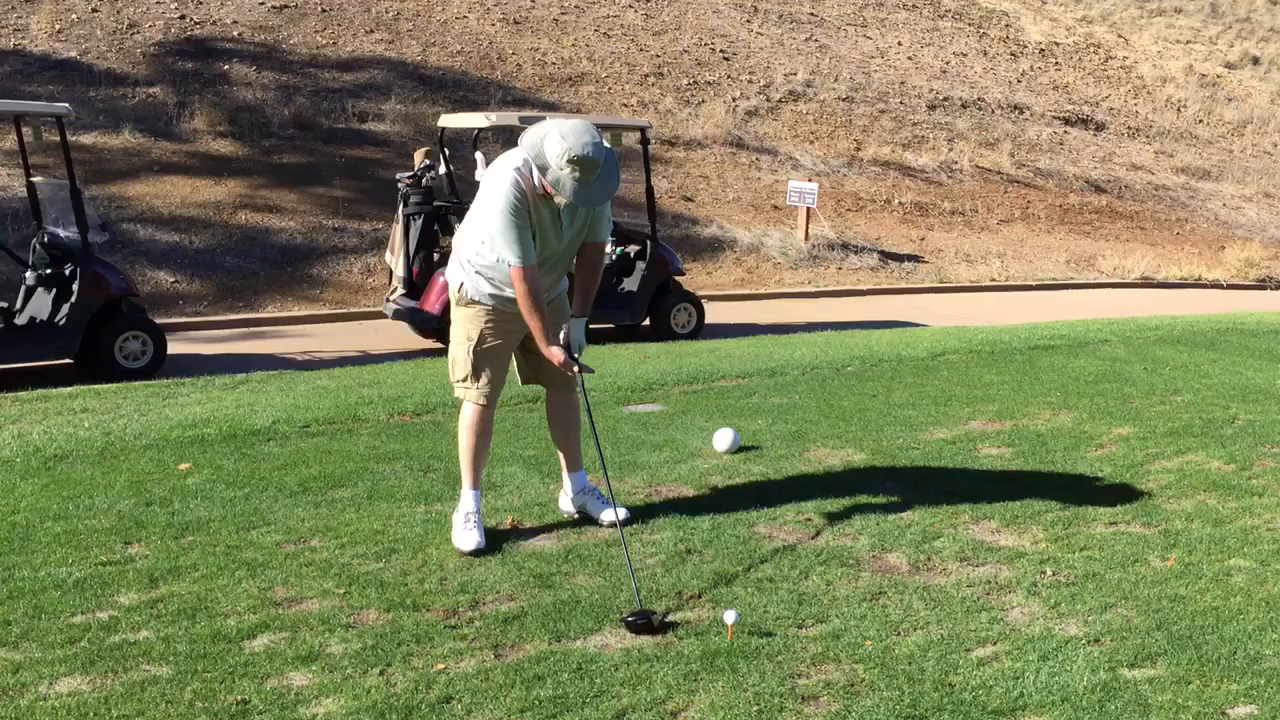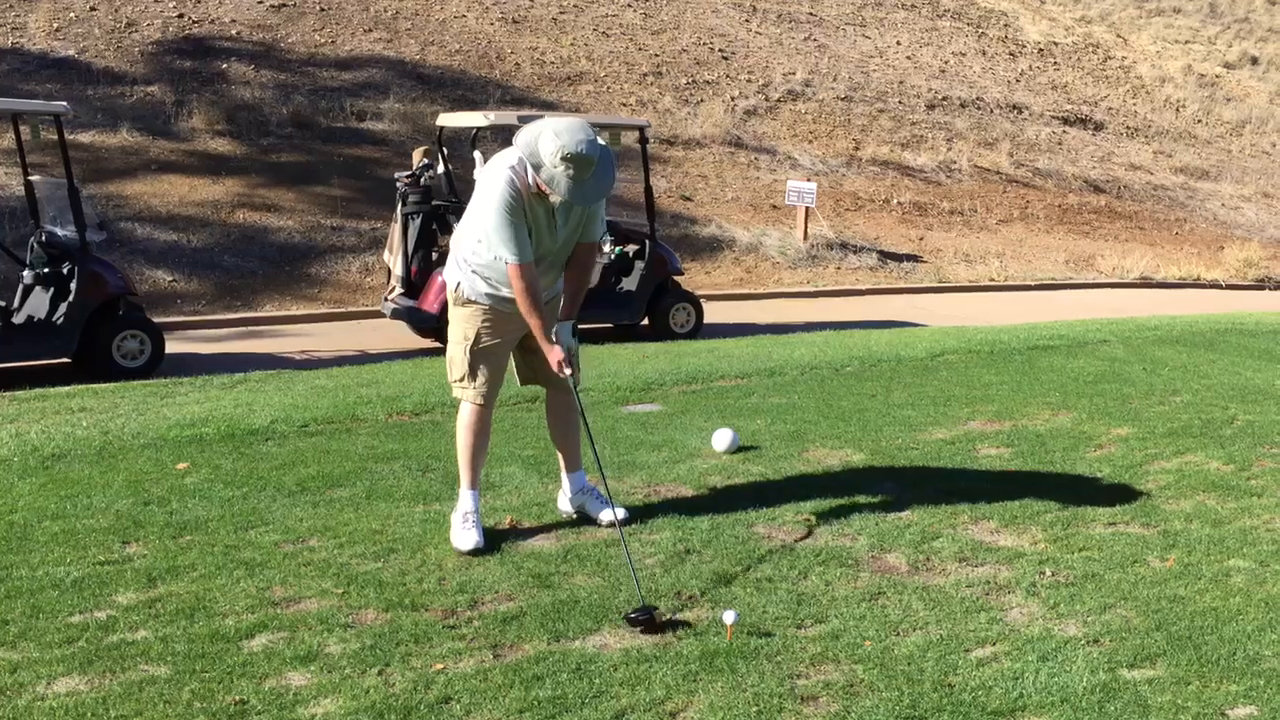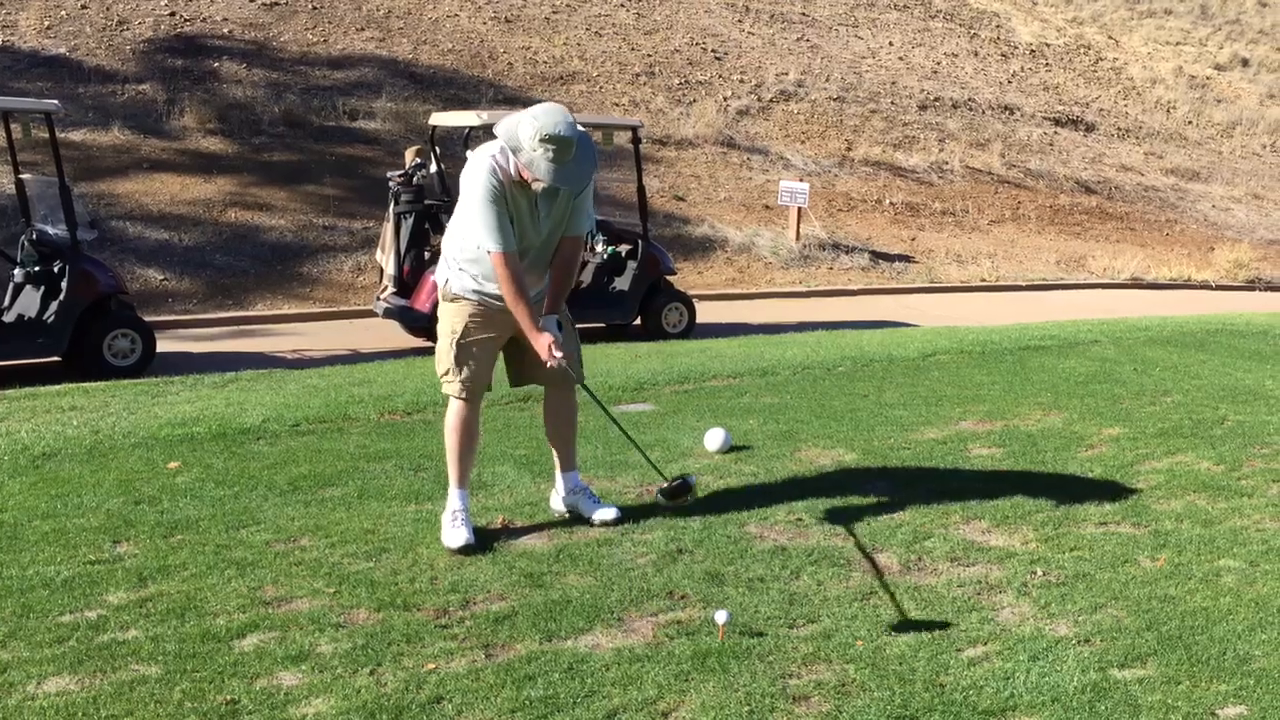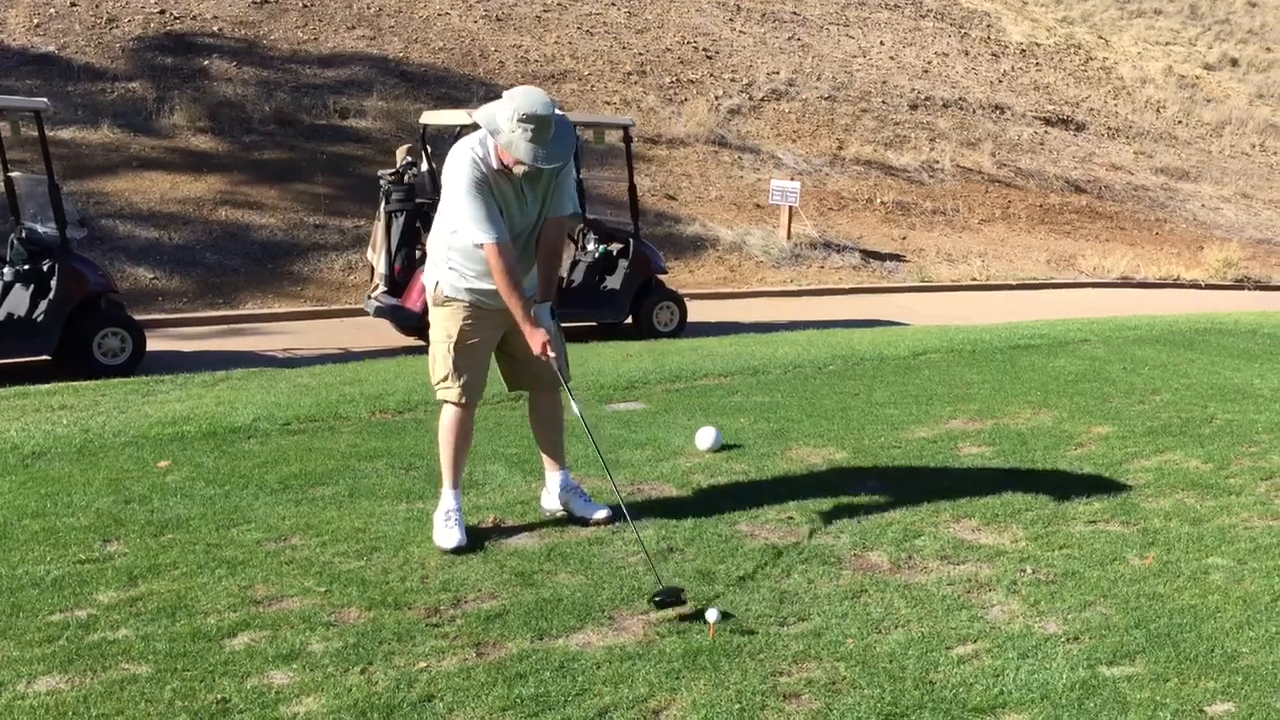
dt=0.4s
person 1, frame 1
left shoulder: (591, 177)
right shoulder: (508, 183)
left elbow: (593, 248)
right elbow: (521, 276)
left wrist: (578, 318)
right wrist: (546, 345)
left hip: (548, 290)
right hip: (486, 289)
left knee: (564, 384)
right knee: (480, 396)
left ankle: (575, 488)
right ankle: (469, 506)
person 1, frame 2
left shoulder: (587, 177)
right shoulder: (502, 182)
left elbow: (585, 250)
right elbow: (519, 275)
left wrist: (566, 321)
right wrist: (546, 344)
left hip: (548, 290)
right hip: (484, 292)
left knee: (563, 385)
right knee: (478, 397)
left ankle: (574, 488)
right ankle: (467, 506)
person 1, frame 3
left shoulder: (575, 170)
right shoulder: (485, 171)
left elbow: (570, 246)
right elbow: (503, 264)
left wrist: (552, 315)
right wrist: (534, 333)
left hip: (539, 290)
right hip: (473, 290)
left knee: (563, 381)
right knee: (464, 394)
left ankle: (567, 488)
right ankle: (456, 504)
person 1, frame 4
left shoulder: (554, 156)
right shoulder: (467, 164)
left elbow: (554, 231)
right elbow: (497, 255)
left wrist: (543, 305)
right wrist: (528, 327)
left hip: (525, 288)
right hip: (462, 291)
left knee: (546, 385)
right knee: (461, 398)
left ankle: (558, 486)
right ankle: (449, 505)
